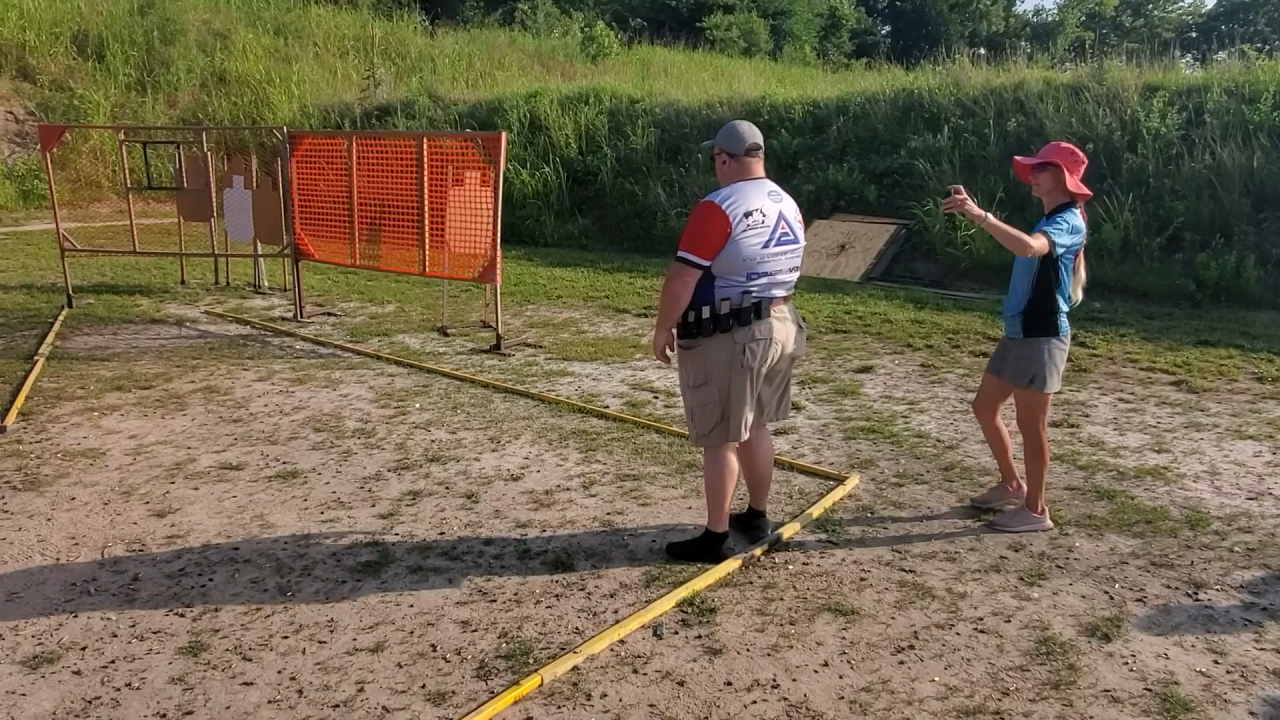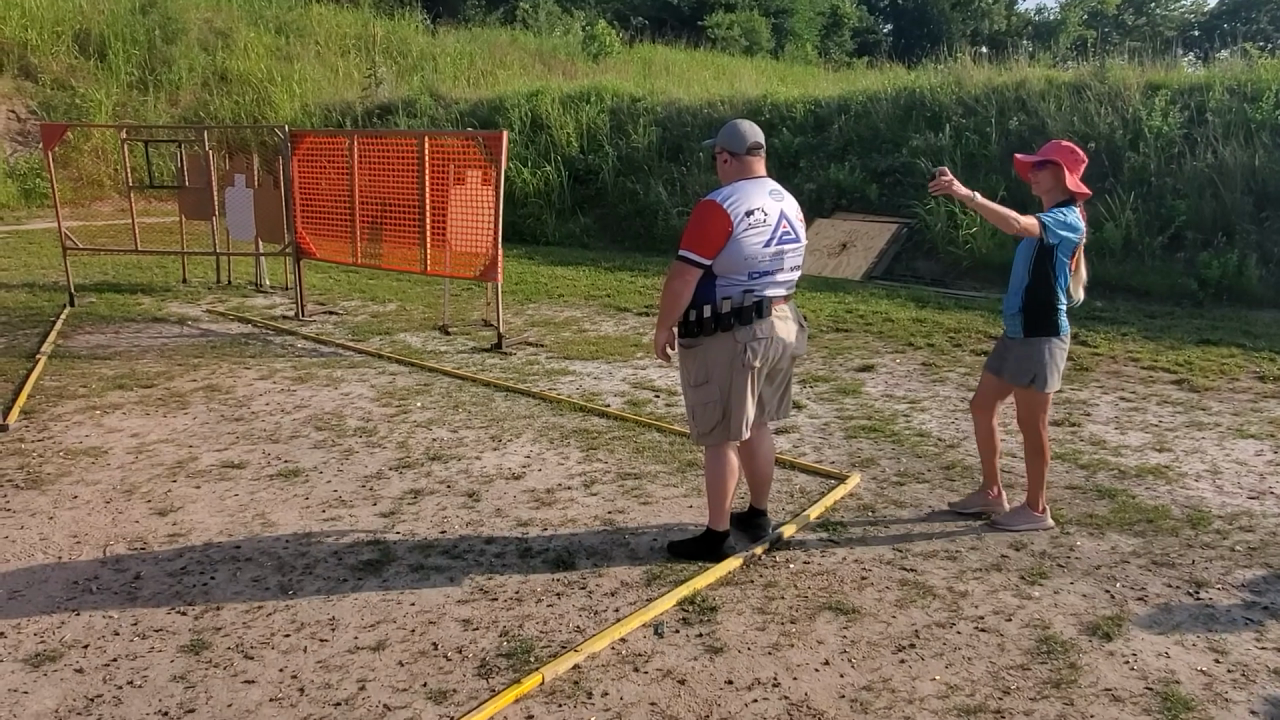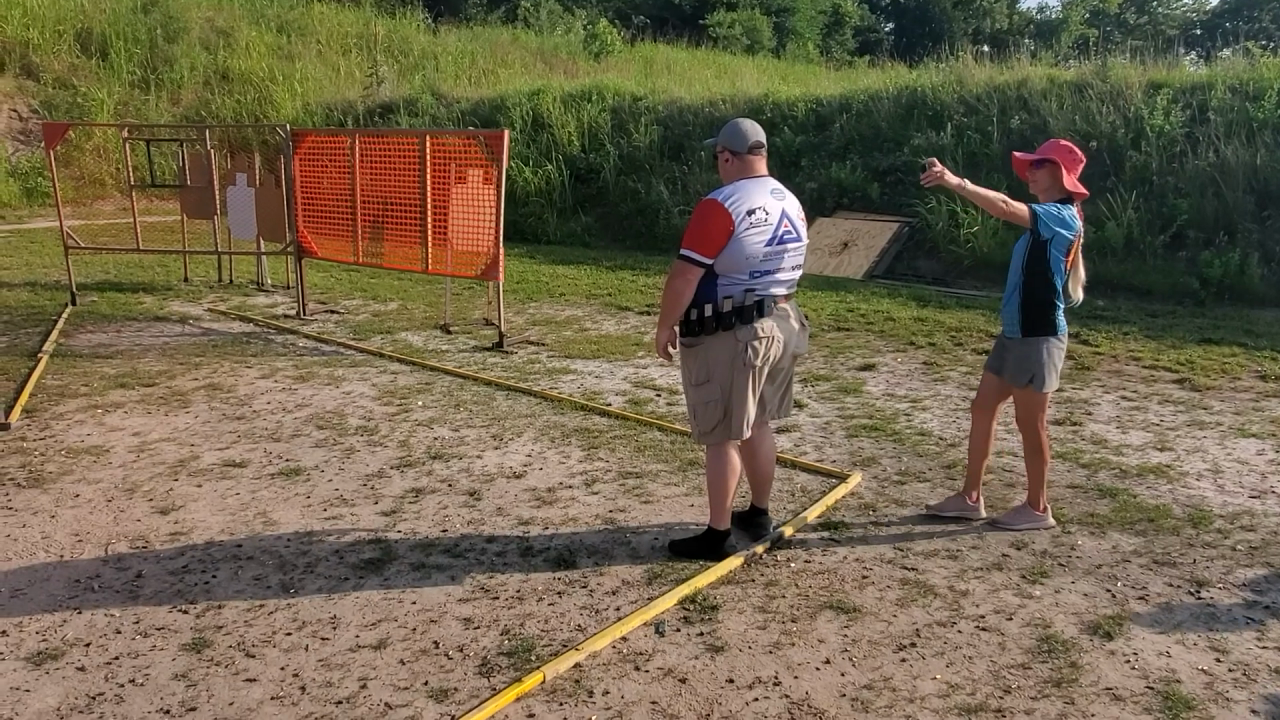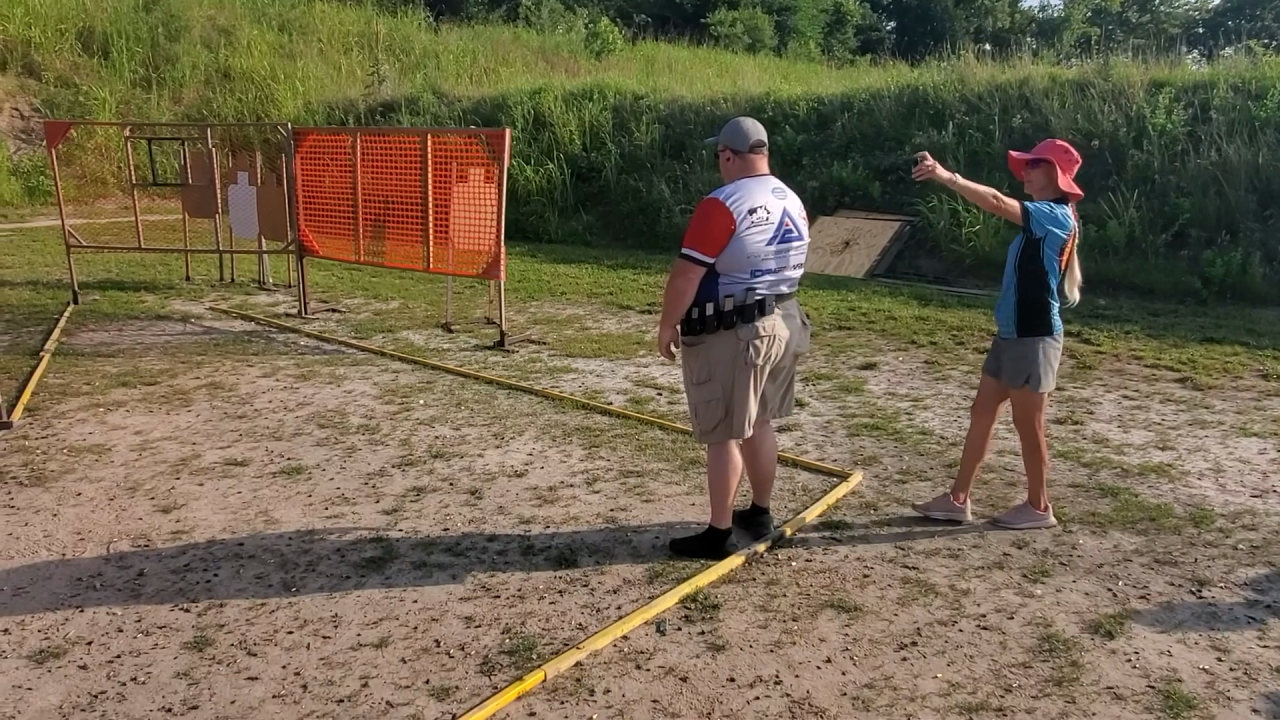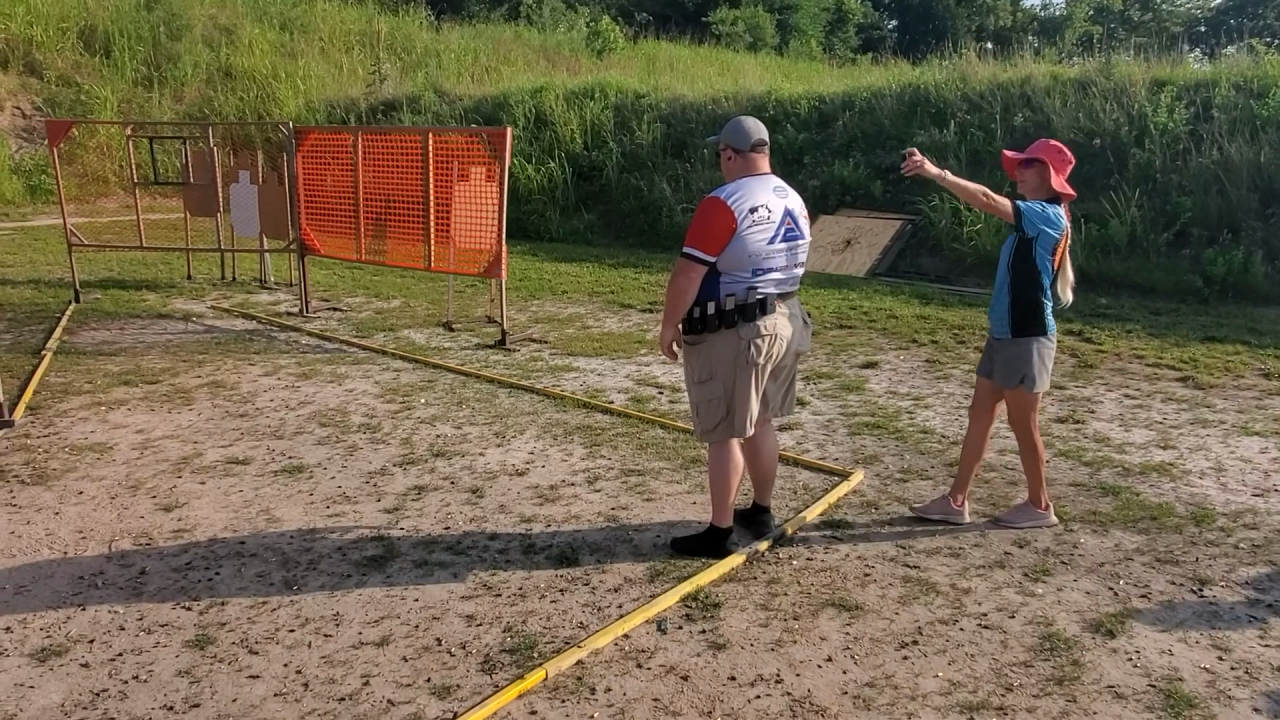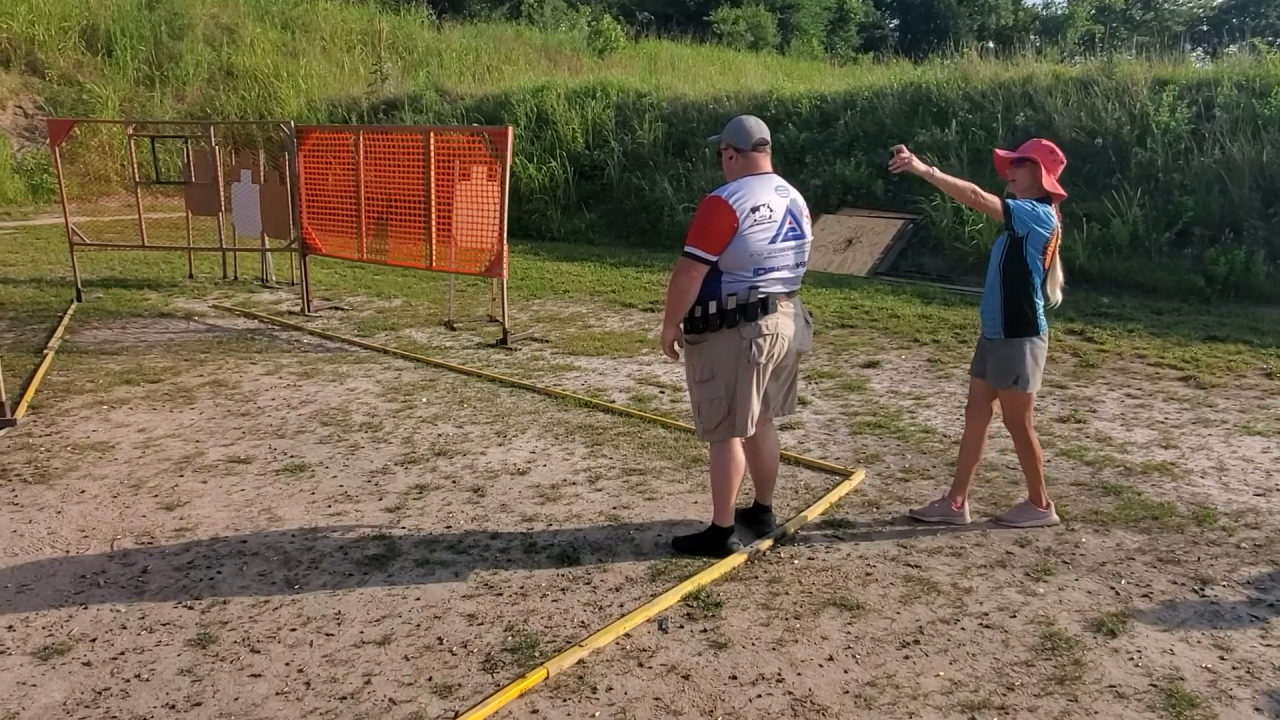
dt=0.1s
person 1, frame 1
left shoulder: (717, 207)
right shoulder: (788, 206)
left elbow: (682, 277)
left wrist: (663, 328)
left hip: (727, 336)
right hip: (779, 326)
left knee: (720, 438)
right knee: (754, 426)
left ankle: (715, 537)
right ankle: (756, 516)
person 1, frame 2
left shoulder: (719, 206)
right shoulder: (790, 205)
left elbow: (683, 276)
left wrist: (664, 327)
left hip: (728, 336)
right hip: (780, 326)
left knee: (721, 437)
right knee: (756, 425)
left ankle: (716, 537)
right ankle: (758, 515)
person 1, frame 3
left shoulder: (721, 205)
right shoulder: (791, 204)
left elbow: (685, 275)
left wrist: (665, 326)
left hip: (729, 334)
right hip: (780, 325)
left knee: (722, 435)
right knee: (757, 424)
left ankle: (718, 534)
right ankle: (759, 514)
person 1, frame 4
left shoulder: (722, 204)
right shoulder: (792, 202)
left elbow: (686, 274)
left wrist: (668, 325)
left hip: (730, 334)
right hip: (781, 324)
left knee: (724, 434)
right knee: (758, 423)
left ankle: (719, 533)
right ankle: (760, 513)
person 1, frame 5
left shoulder: (723, 203)
right shoulder: (794, 202)
left elbow: (688, 273)
left wrist: (669, 325)
left hip: (732, 332)
right hip: (784, 322)
left knee: (725, 433)
right knee: (759, 422)
left ankle: (720, 532)
right ankle: (761, 511)
person 1, frame 6
left shoulder: (724, 202)
right shoulder: (795, 201)
left elbow: (689, 272)
left wrist: (670, 324)
left hip: (732, 332)
right hip: (785, 321)
left knee: (726, 432)
right knee: (761, 421)
left ankle: (722, 531)
right ankle: (762, 511)
person 2, frame 1
left shoulder: (1069, 222)
right shoulder: (1050, 220)
left elbow: (1029, 247)
left wrist: (978, 214)
left hip: (1041, 339)
right hip: (1018, 333)
left knee: (1031, 425)
right knee: (985, 407)
left ankle: (1035, 509)
right ankle: (1012, 486)
person 2, frame 2
left shoulder: (1066, 219)
right shoulder: (1048, 219)
left elbow: (1016, 224)
left wrist: (967, 195)
left hip: (1041, 338)
right hip: (1017, 333)
left knee: (1031, 424)
right knee: (982, 407)
left ankle: (1036, 509)
right ankle: (992, 491)
person 2, frame 3
left shoulder: (1062, 217)
right shoulder: (1045, 220)
left elbow: (1006, 208)
left wrist: (954, 182)
left hip: (1039, 338)
right hip: (1015, 333)
left knee: (1030, 424)
right knee: (982, 410)
left ankle: (1037, 508)
right ankle: (970, 496)
person 2, frame 4
left shoulder: (1056, 216)
right shoulder: (1039, 219)
left elbow: (998, 203)
left wrist: (946, 176)
left hip: (1034, 338)
right hip: (1010, 333)
left knee: (1027, 424)
right knee: (981, 413)
left ankle: (1038, 507)
right ankle: (958, 498)
person 2, frame 5
left shoulder: (1049, 216)
right shoulder: (1032, 220)
left elbow: (988, 201)
left wrist: (936, 172)
left hip: (1027, 339)
right hip: (1003, 335)
left knee: (1022, 424)
right knee: (979, 415)
left ankle: (1039, 506)
right ankle: (955, 500)
person 2, frame 6
left shoulder: (1039, 215)
right shoulder: (1024, 218)
left elbow: (977, 198)
left wrist: (924, 169)
left hip: (1019, 339)
right hip: (995, 335)
left knee: (1018, 424)
right knee: (975, 417)
left ankle: (1040, 505)
right ankle: (955, 502)
